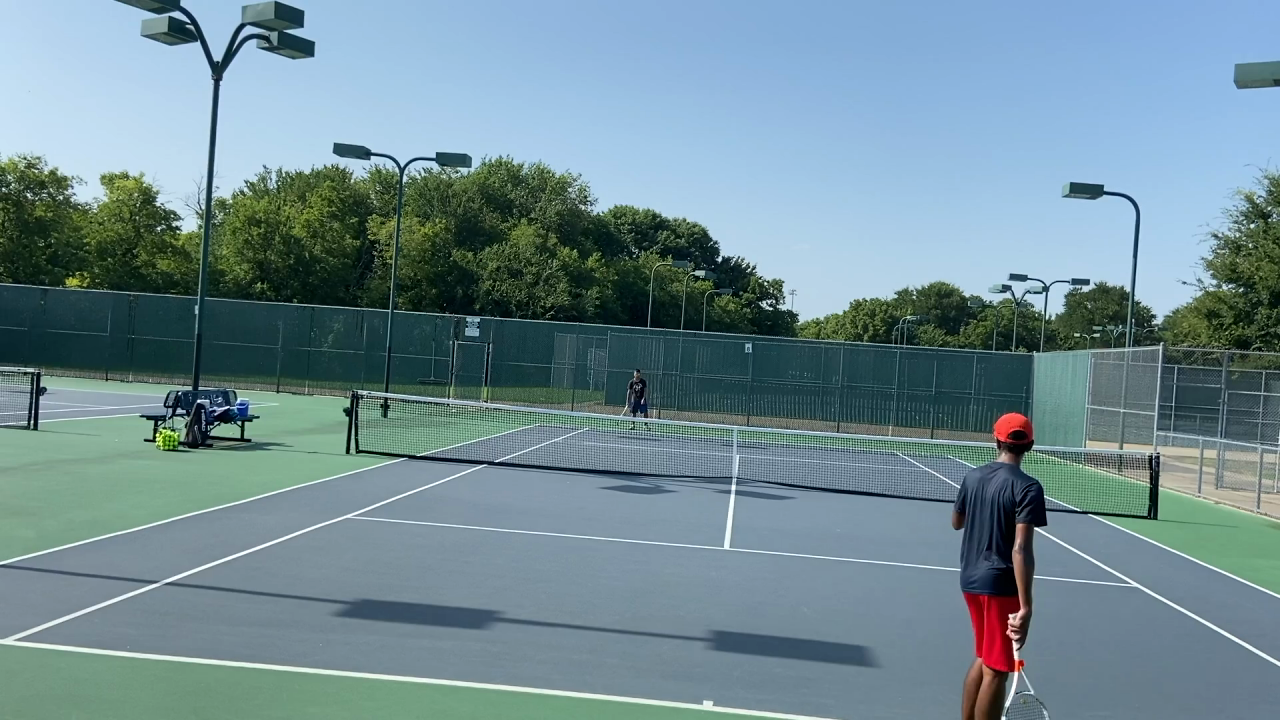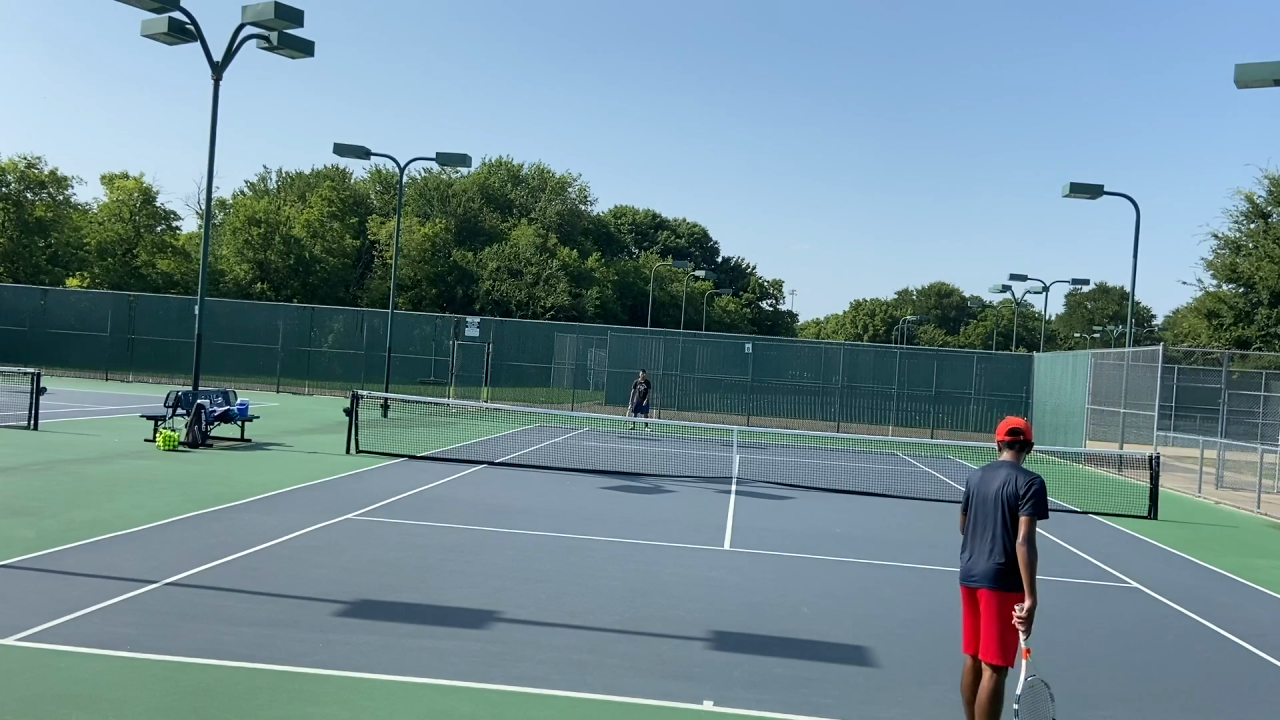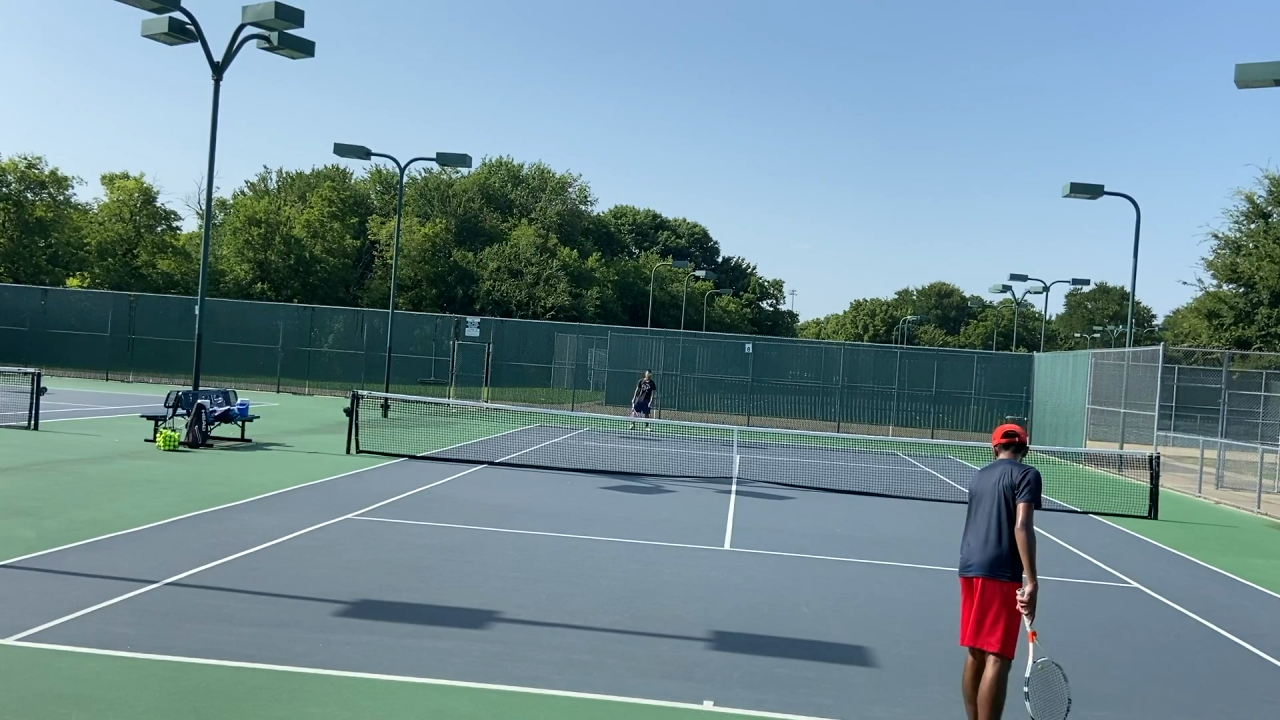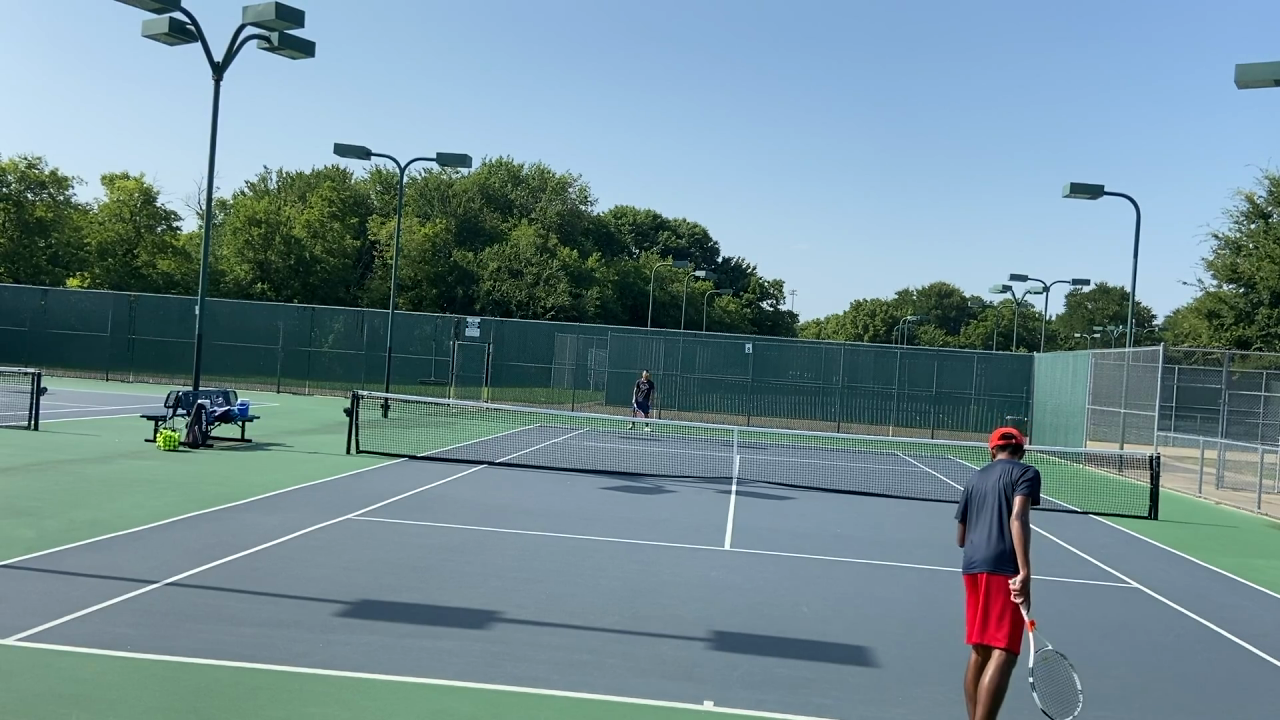
dt=0.3s
person 1, frame 1
left shoulder: (972, 477)
right shoulder: (1027, 487)
left elbow: (956, 523)
right elbow: (1021, 550)
right wrist: (1025, 607)
left hip: (970, 581)
right hip: (1001, 587)
left knee: (983, 662)
right knee: (996, 672)
person 1, frame 2
left shoulder: (976, 476)
right shoulder: (1030, 482)
right elbow: (1024, 542)
right wrist: (1030, 598)
left hip: (969, 576)
right hip: (1002, 582)
left knee: (974, 658)
right knee: (994, 668)
person 1, frame 3
left shoulder: (978, 477)
right shoulder: (1027, 474)
right elbow: (1022, 527)
right wrist: (1031, 582)
left hip: (969, 567)
right hip: (1001, 572)
left knee: (976, 654)
right knee: (997, 659)
person 1, frame 4
left shoulder: (975, 478)
right shoulder: (1026, 473)
right elbow: (1018, 518)
right wrist: (1024, 571)
left hip: (972, 566)
right hip: (1002, 568)
left knee: (980, 651)
right knee: (1002, 654)
